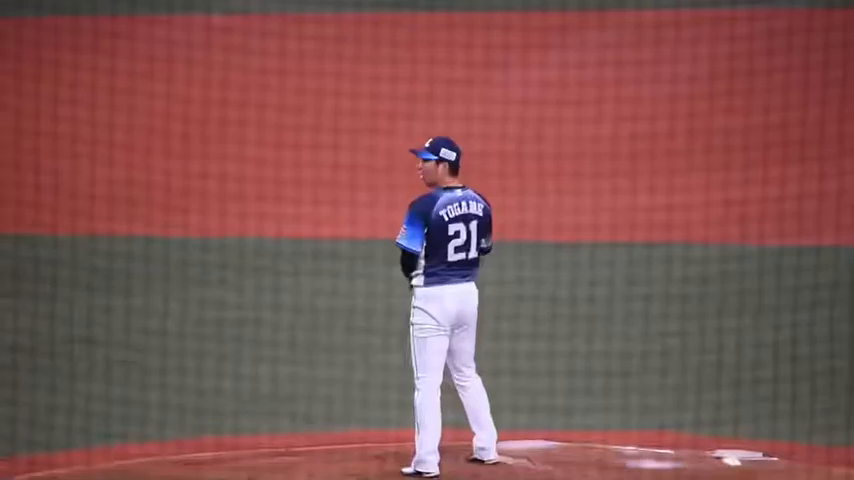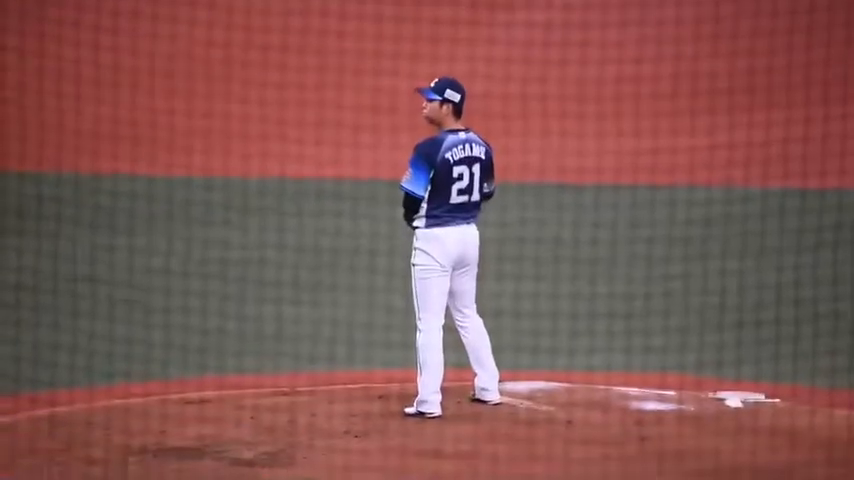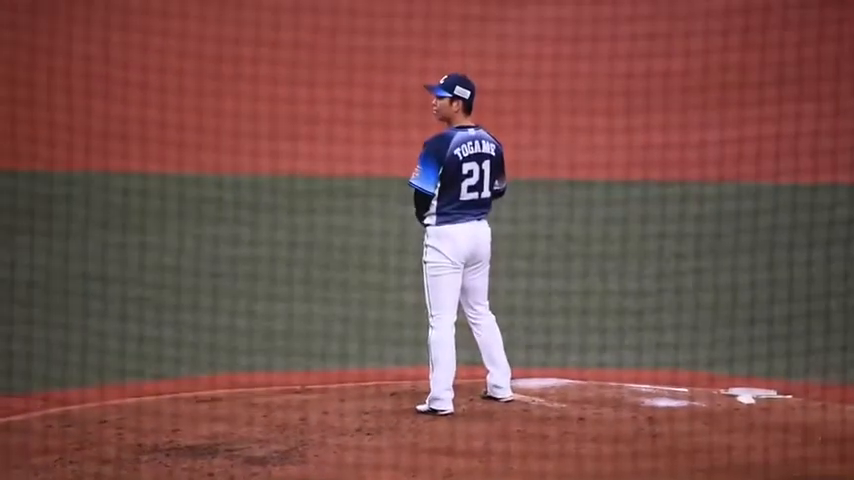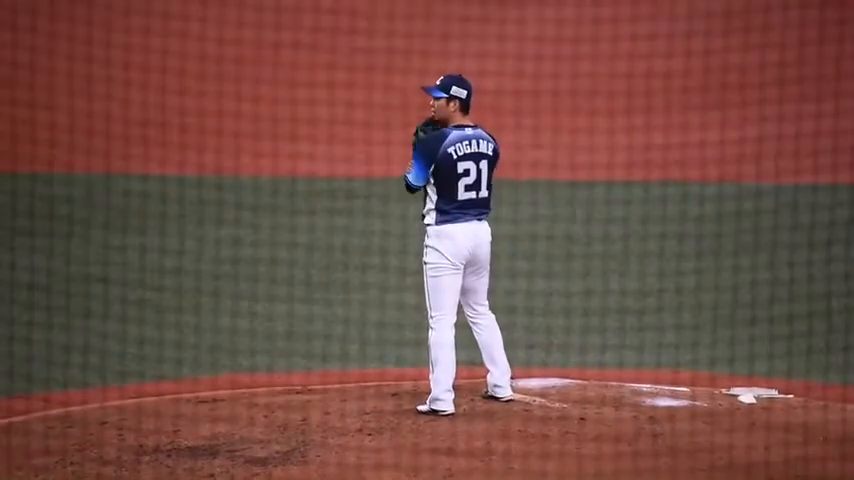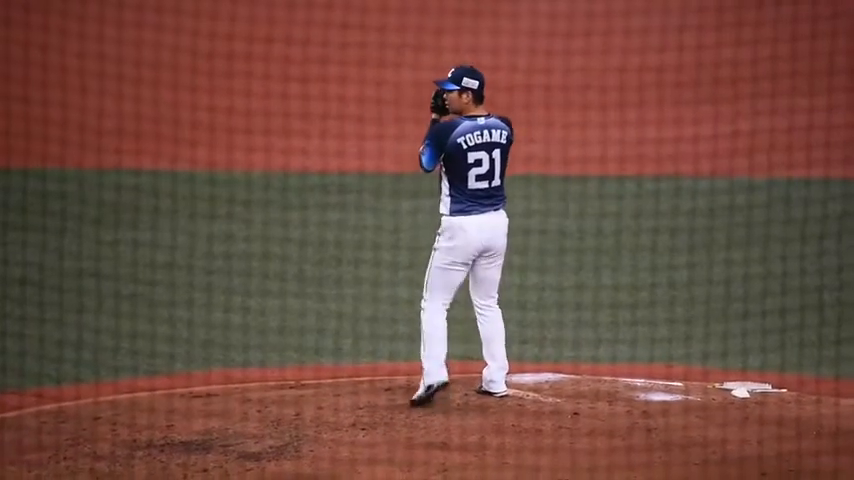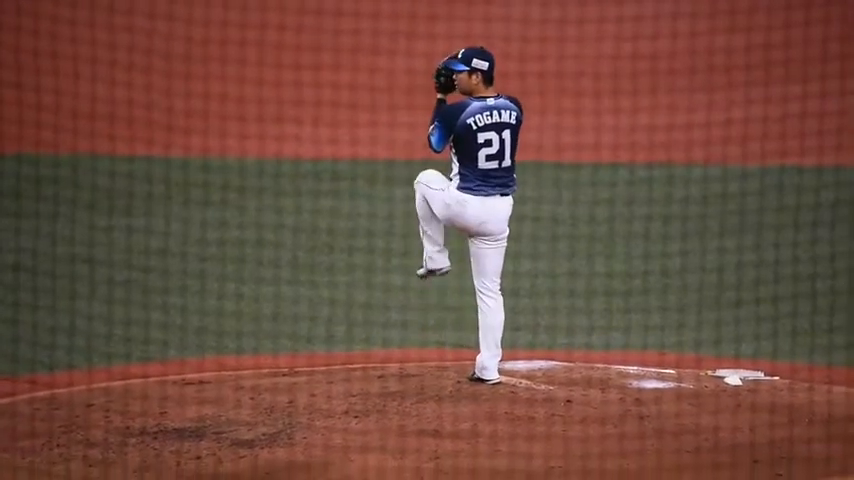
dt=0.4s
person 1, frame 1
left shoulder: (425, 205)
right shoulder: (480, 204)
left elbow: (408, 256)
right elbow: (485, 248)
left wrist: (414, 276)
left hip: (434, 296)
right hip: (467, 293)
left knee: (428, 381)
right knee: (466, 373)
right ankle: (487, 448)
person 1, frame 2
left shoulder: (430, 148)
right shoulder: (481, 146)
left elbow: (412, 198)
right elbow: (487, 193)
left wrist: (412, 220)
left hip: (434, 239)
right hip: (468, 236)
left knee: (429, 322)
right knee: (467, 314)
left ankle: (428, 402)
right ankle: (488, 388)
person 1, frame 3
left shoulder: (439, 144)
right shoulder: (491, 143)
left elbow: (422, 196)
right elbow: (498, 190)
left wrist: (426, 217)
left hip: (446, 236)
right hip: (480, 233)
left knee: (442, 319)
right knee: (480, 311)
left ankle: (440, 399)
right ankle: (500, 385)
person 1, frame 4
left shoulder: (433, 142)
right shoulder: (489, 141)
left elbow: (413, 184)
left wrist: (419, 144)
left hip: (446, 236)
right hip: (480, 233)
left knee: (442, 320)
right knee: (480, 311)
left ankle: (441, 399)
right ankle: (501, 385)
person 1, frame 5
left shoulder: (446, 131)
right shoulder: (504, 127)
left elbow: (426, 163)
left wrist: (435, 119)
left hip: (460, 228)
right hip: (496, 225)
left knee: (434, 304)
right knee: (487, 304)
left ankle: (433, 374)
right ankle: (496, 381)
person 1, frame 6
left shoulder: (456, 111)
right shoulder: (514, 108)
left elbow: (435, 144)
left wrist: (440, 97)
right wrist: (451, 97)
left hip: (463, 205)
right hip: (500, 209)
left knee: (425, 180)
right knee: (489, 290)
left ankle: (436, 257)
right ankle: (488, 368)
